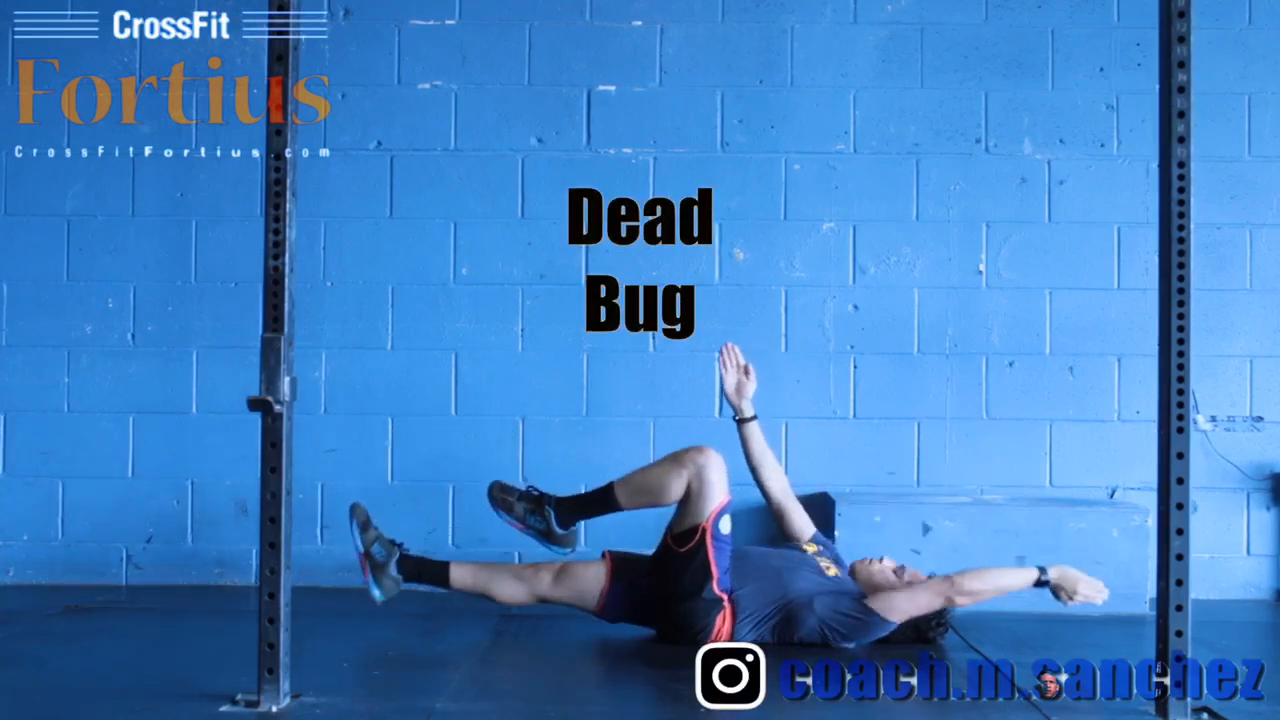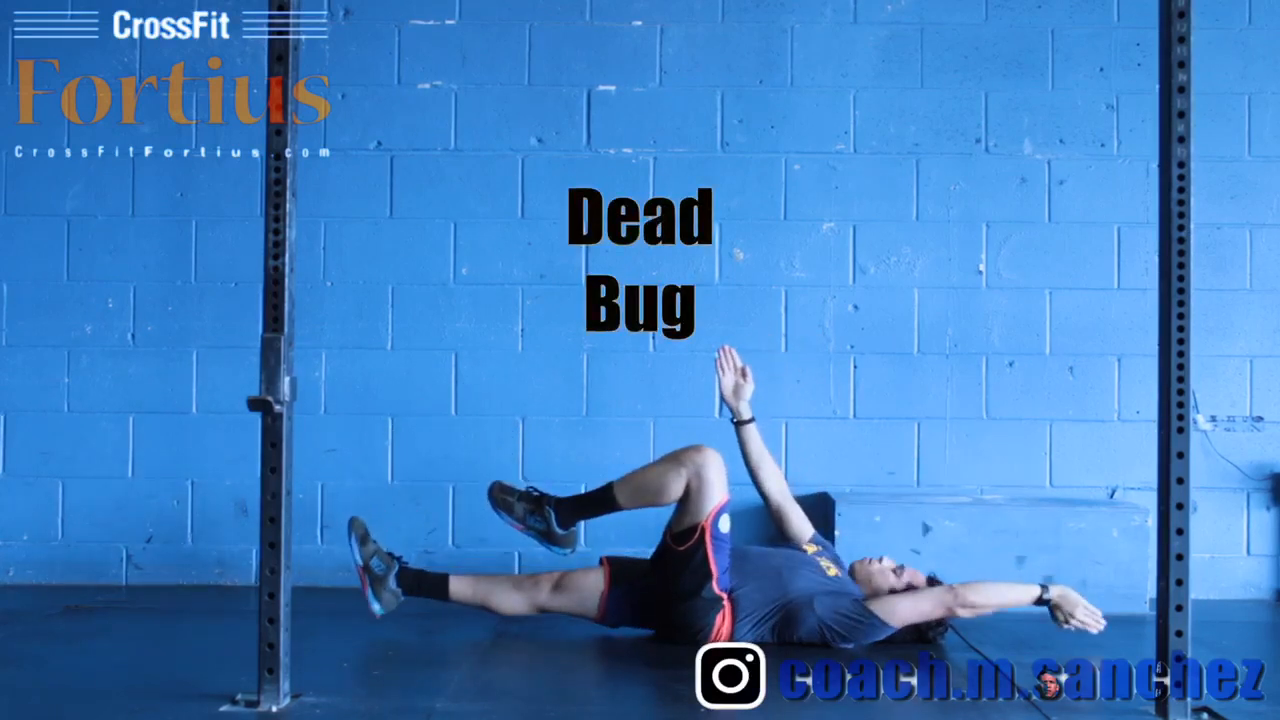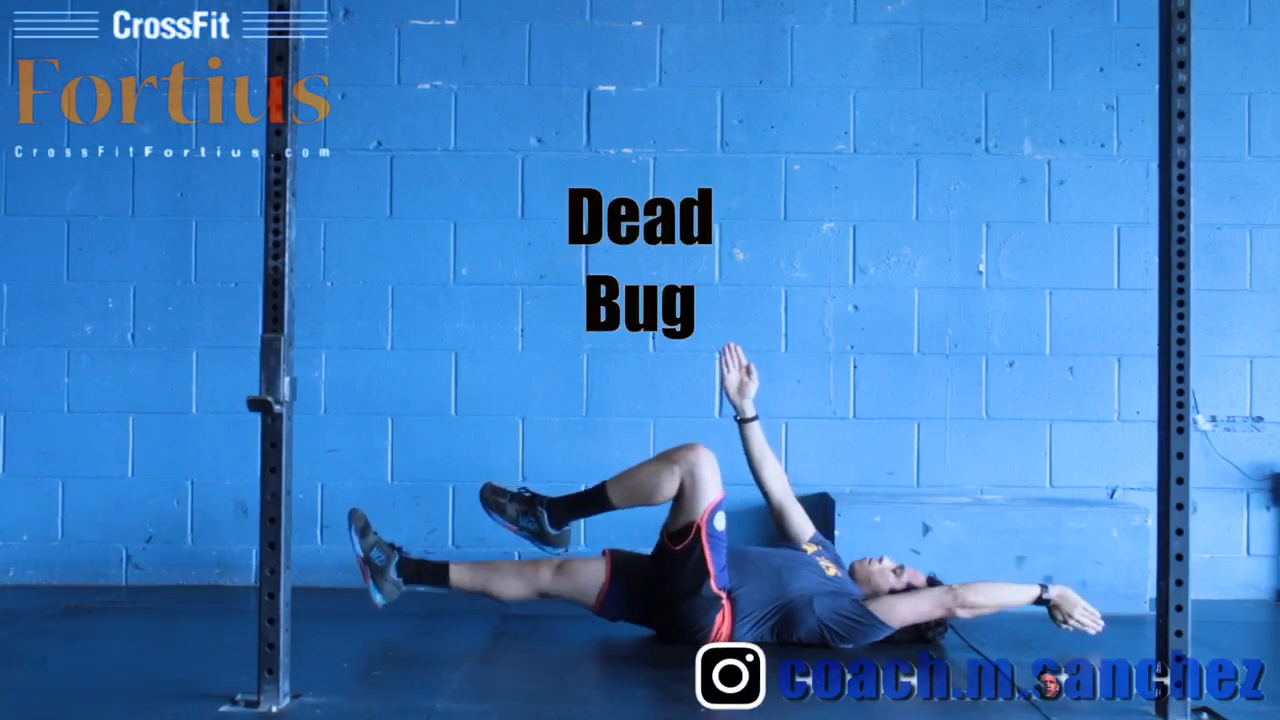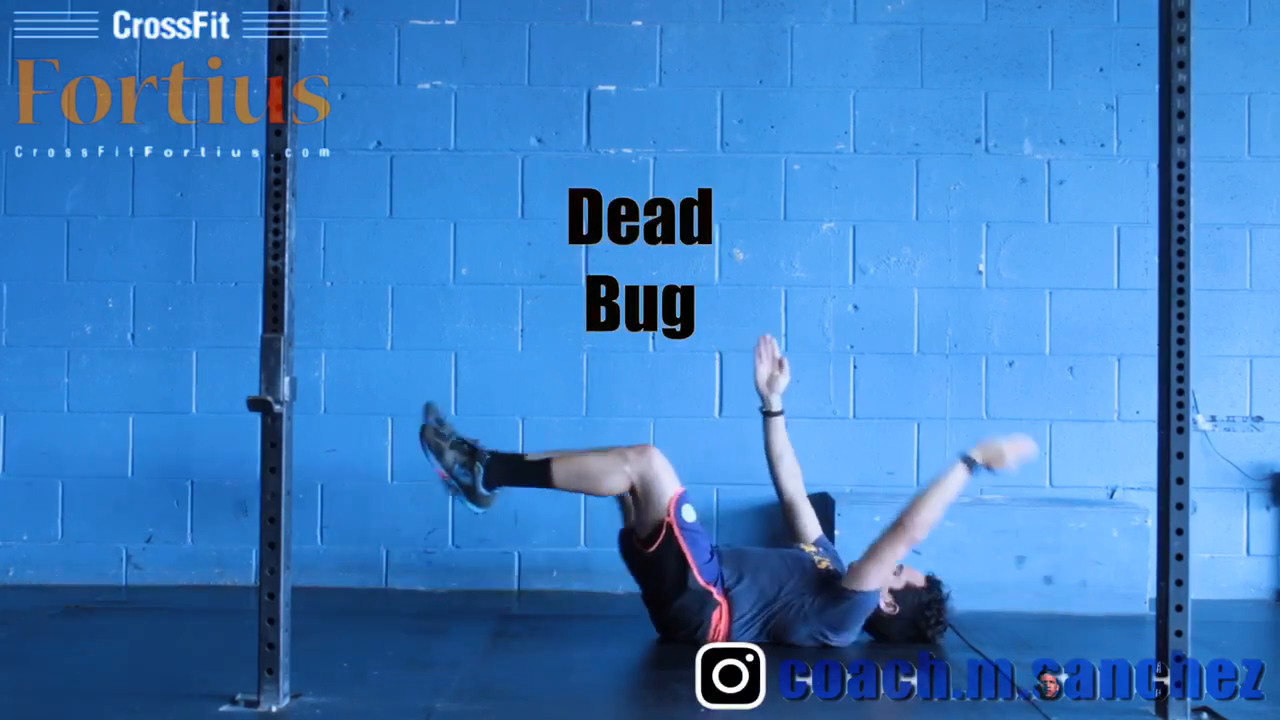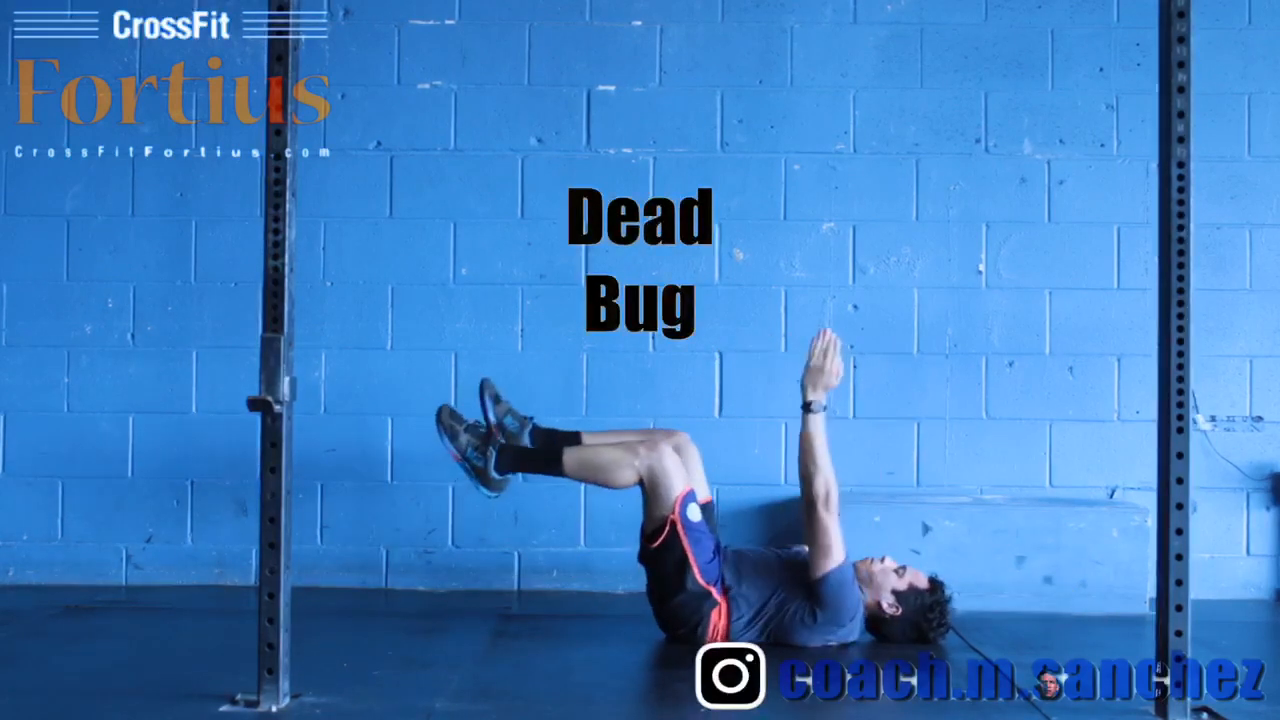
dt=0.5s
person 1, frame 1
left shoulder: (858, 615)
right shoulder: (830, 563)
left elbow: (950, 589)
right elbow: (777, 488)
left wrist: (1046, 575)
right wrist: (745, 408)
left hip: (704, 606)
right hip: (678, 593)
left knee: (701, 463)
right knee: (547, 580)
left ankle: (561, 514)
right ankle: (403, 568)
person 1, frame 2
left shoulder: (860, 615)
right shoulder: (826, 560)
left elbow: (955, 599)
right elbow: (774, 490)
left wrist: (1046, 592)
right wrist: (743, 410)
left hip: (703, 607)
right hip: (673, 591)
left knee: (701, 461)
right knee: (539, 590)
left ankle: (560, 514)
right ankle: (399, 582)
person 1, frame 3
left shoulder: (858, 615)
right shoulder: (826, 560)
left elbow: (954, 601)
right elbow: (778, 488)
left wrist: (1047, 592)
right wrist: (746, 408)
left hip: (704, 606)
right hip: (676, 591)
left knee: (695, 460)
right knee: (547, 575)
left ankle: (555, 513)
right ankle: (403, 572)
person 1, frame 4
left shoulder: (851, 611)
right shoulder: (830, 563)
left elbow: (902, 535)
right elbow: (790, 486)
left wrist: (971, 462)
right wrist: (771, 402)
left hip: (701, 603)
right hip: (695, 587)
left knee: (644, 461)
right knee: (633, 461)
left ankle: (486, 476)
right ankle: (485, 468)
person 1, frame 5
left shoulder: (842, 606)
right shoulder: (839, 583)
left elbow: (825, 504)
right elbow: (815, 493)
left wrist: (817, 399)
right wrist: (809, 397)
left hip: (701, 603)
right hip: (709, 580)
left knee: (654, 455)
right knee: (676, 443)
left ankle: (499, 461)
right ankle: (532, 439)
